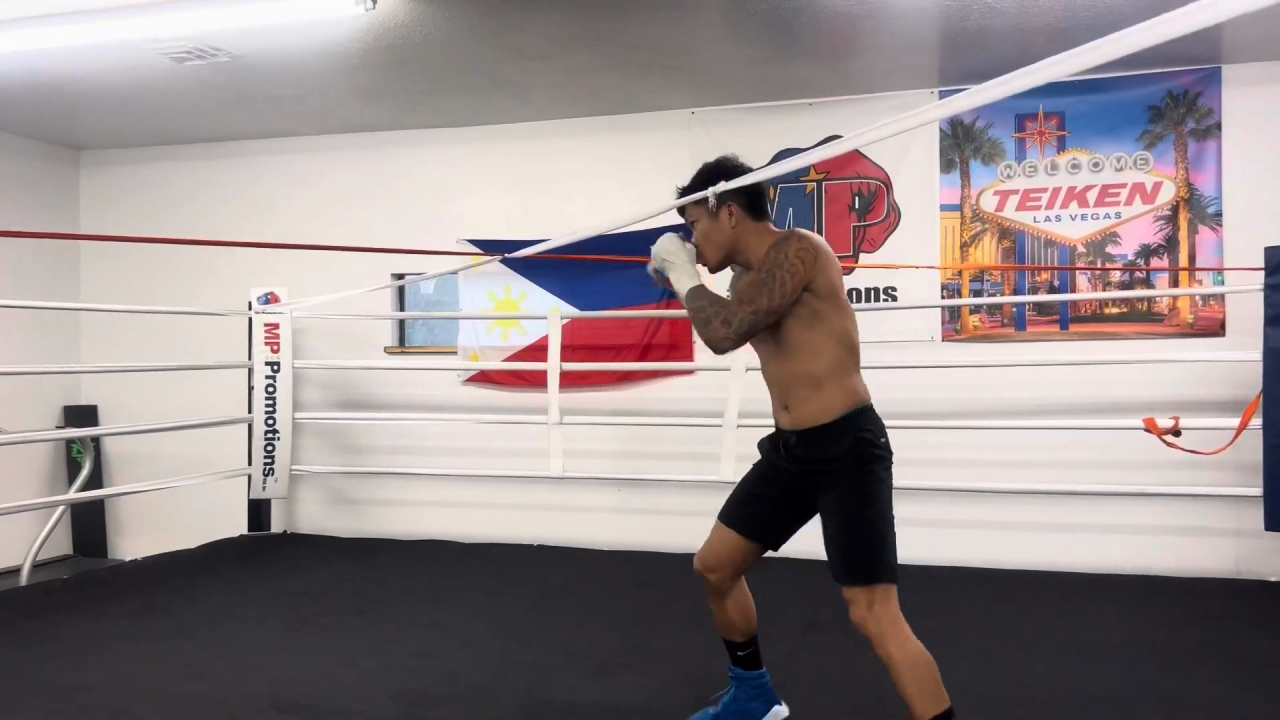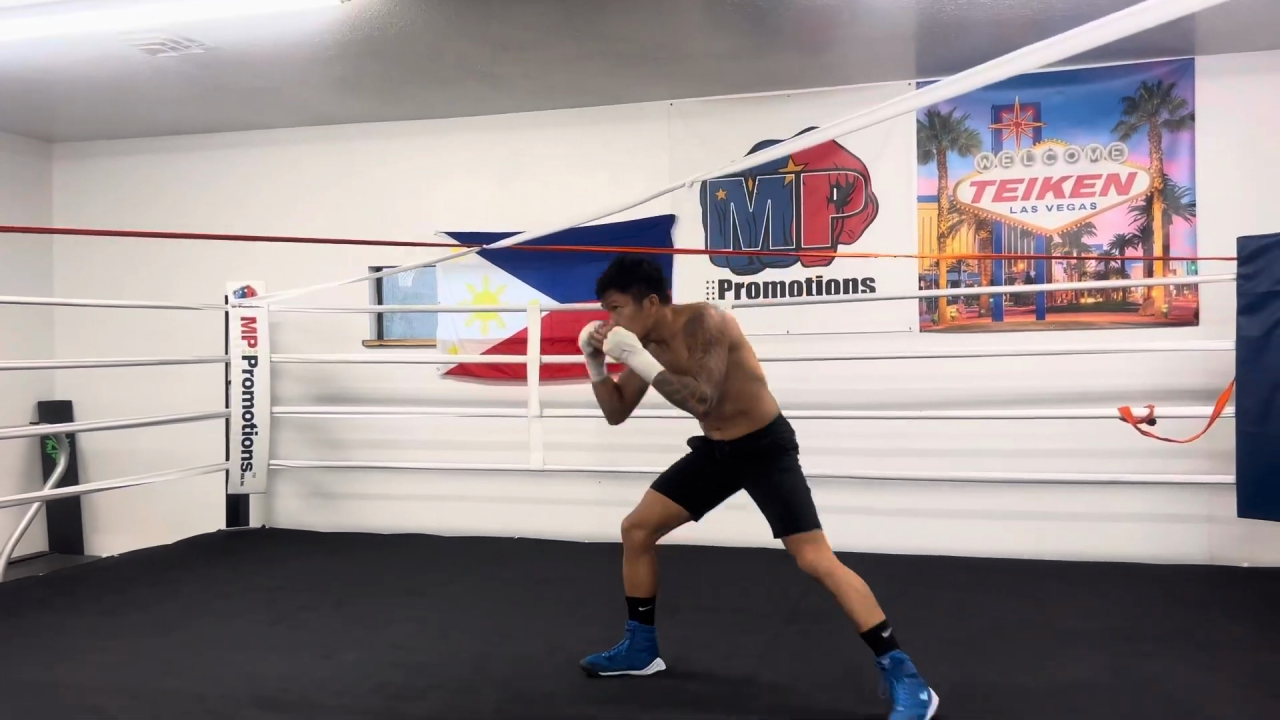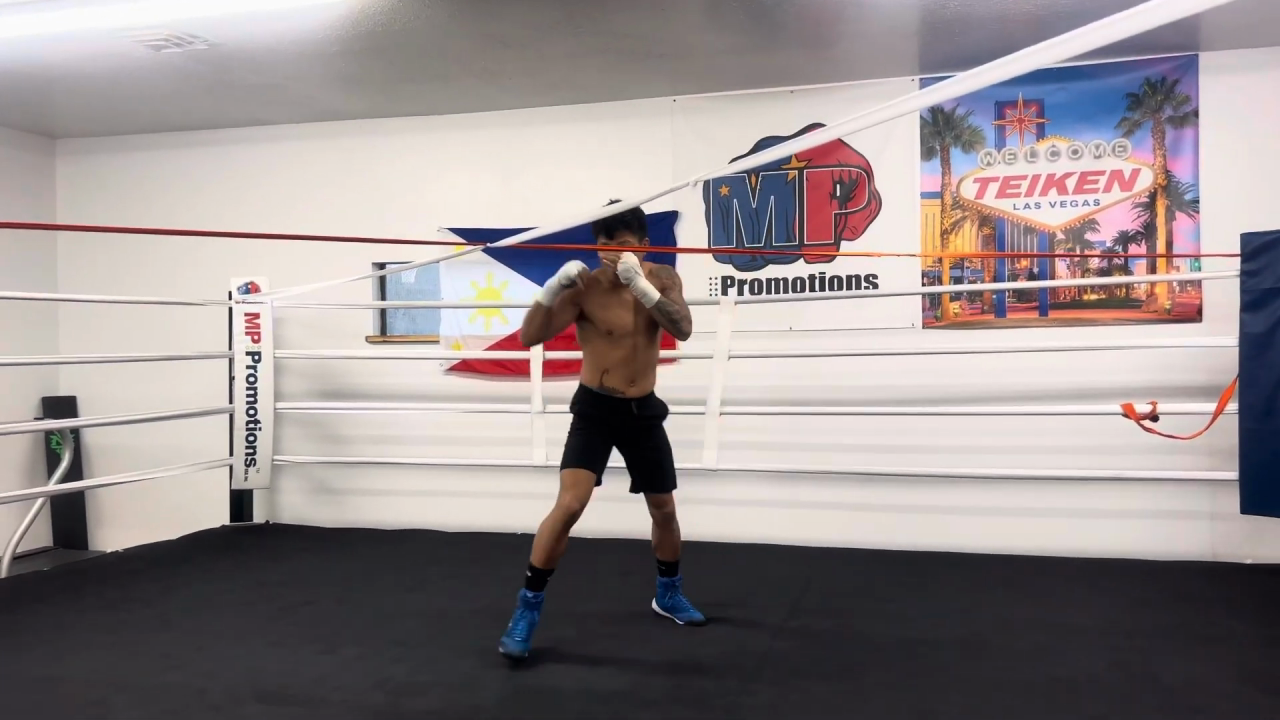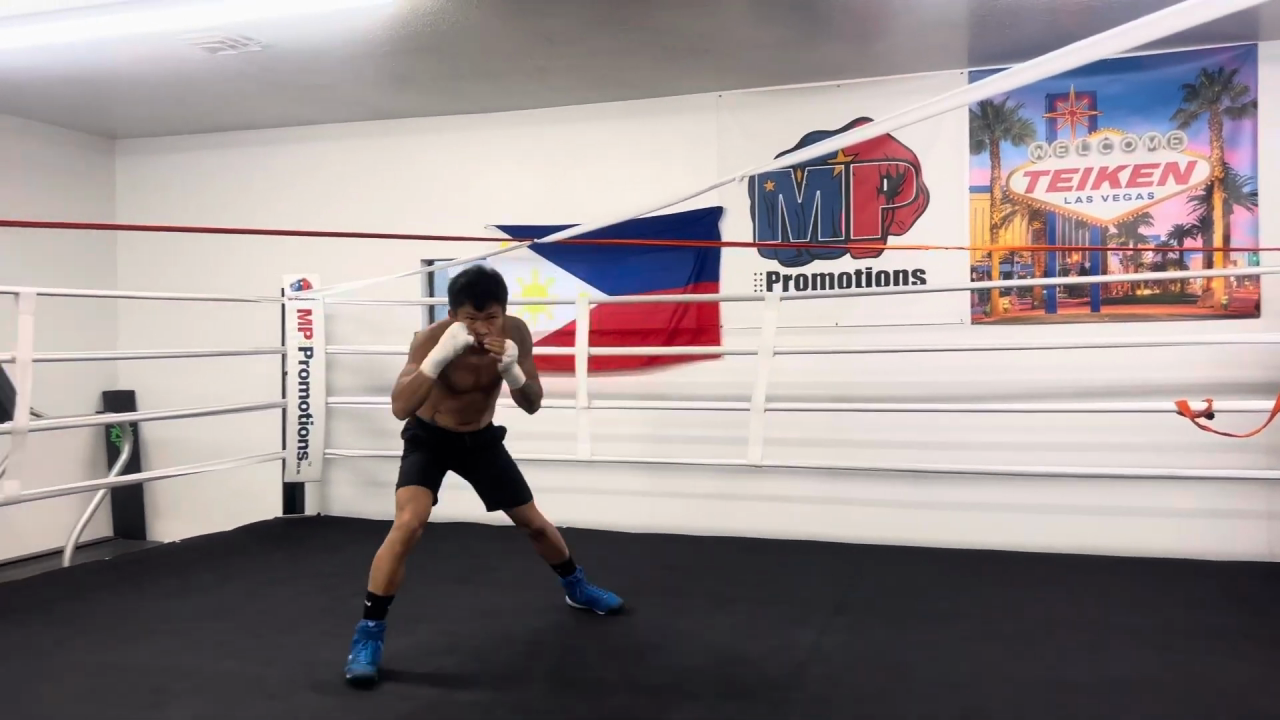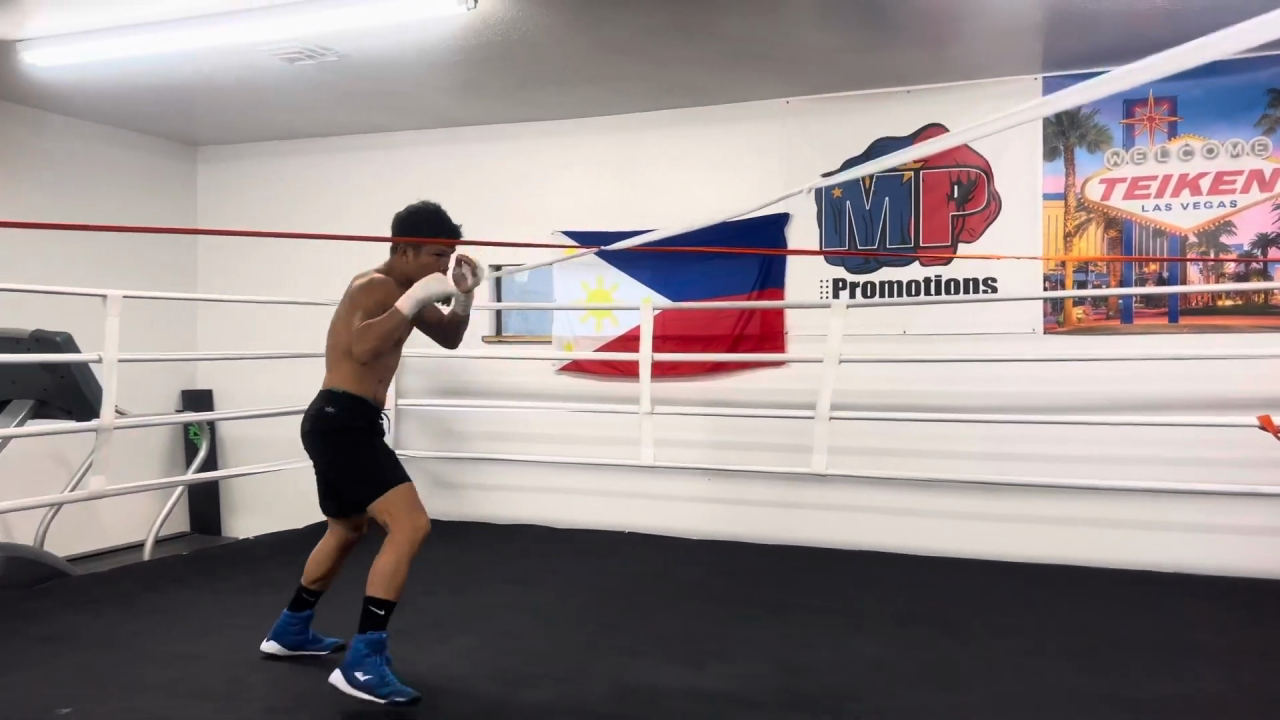
dt=0.7s
person 1, frame 1
left shoulder: (802, 249)
right shoulder: (760, 271)
left elbow: (723, 331)
right elbow: (725, 331)
left wrist: (681, 275)
right wrist: (676, 275)
left hip: (851, 450)
right hip: (791, 451)
left knee: (875, 620)
right knee: (714, 568)
person 1, frame 2
left shoulder: (706, 322)
right shoulder: (647, 343)
left elbow: (702, 402)
right elbow: (615, 414)
left wrist: (639, 360)
right wrist: (594, 364)
left hip: (767, 447)
right hip: (716, 450)
left knee: (818, 561)
right knee: (636, 529)
left ankle: (904, 678)
right ankle: (640, 648)
person 1, frame 3
left shoulder: (662, 277)
right shoulder: (583, 287)
left elbow: (682, 328)
right elbow: (531, 334)
left wrist: (642, 286)
right wrist: (556, 286)
left hip: (643, 411)
right hip: (594, 408)
left knee: (664, 511)
right knee: (568, 507)
left ankle: (668, 594)
right ankle: (526, 611)
person 1, frame 4
left shoulder: (514, 331)
right shoulder: (432, 337)
left elbow: (532, 405)
right elbow: (401, 408)
left wrist: (512, 368)
right wrist: (440, 356)
left hip: (481, 439)
right hip: (429, 438)
left knee: (535, 523)
right knee: (408, 527)
left ankle: (577, 587)
right ankle: (368, 637)
person 1, frame 5
left shoulder: (398, 288)
right shoulder: (374, 287)
left elbow: (450, 337)
right elbow: (363, 347)
left wrist: (463, 294)
right wrist: (417, 298)
left hip: (339, 421)
right hip: (343, 422)
left knee: (345, 531)
right knee: (410, 526)
left ankle: (292, 630)
right ankle: (363, 660)
